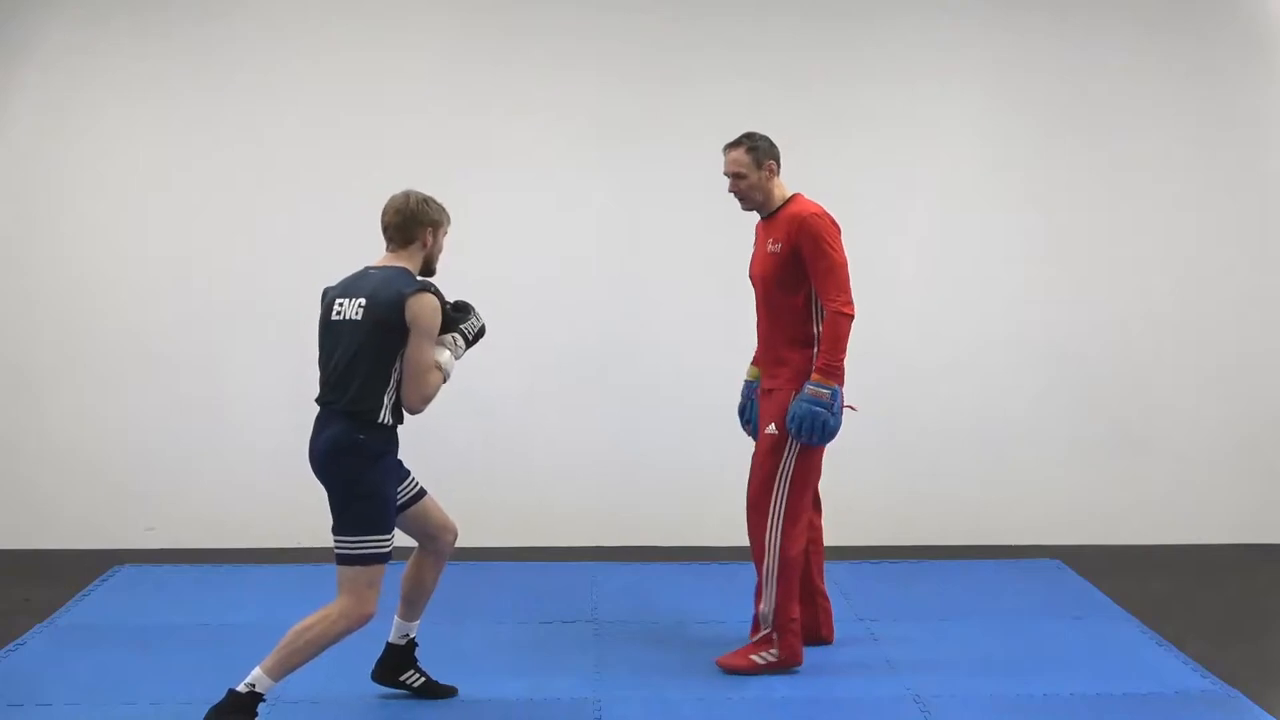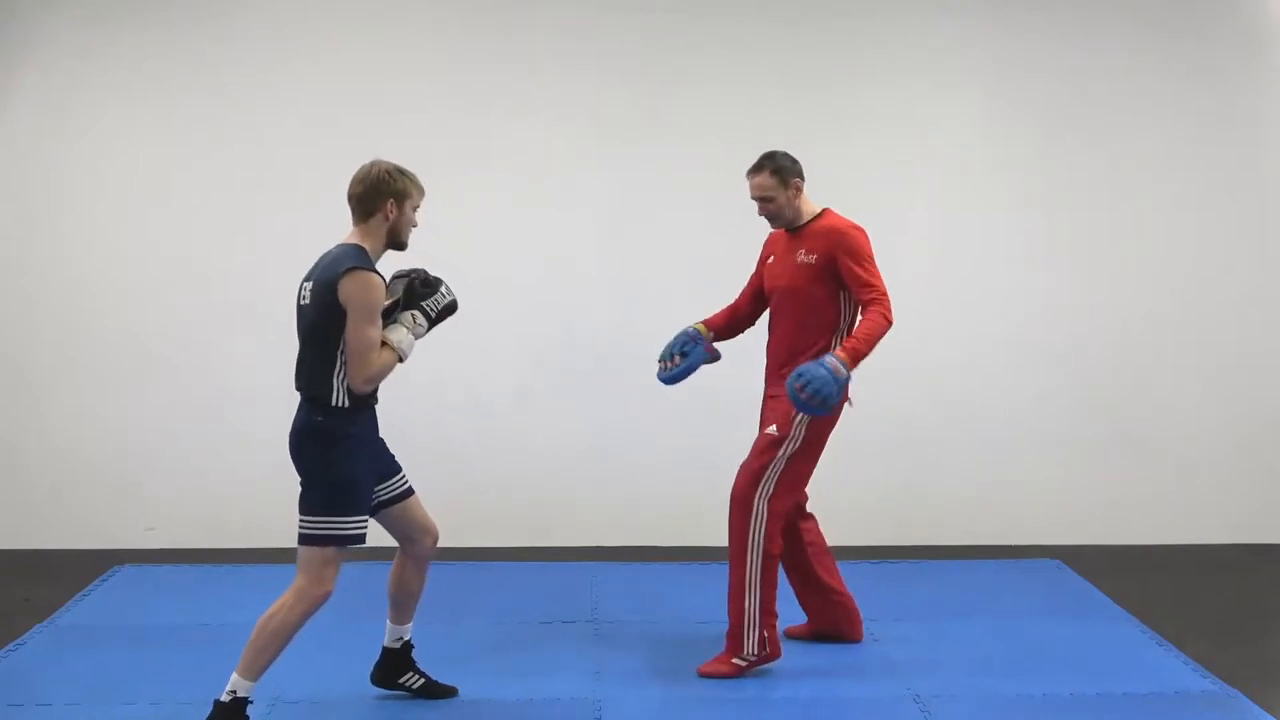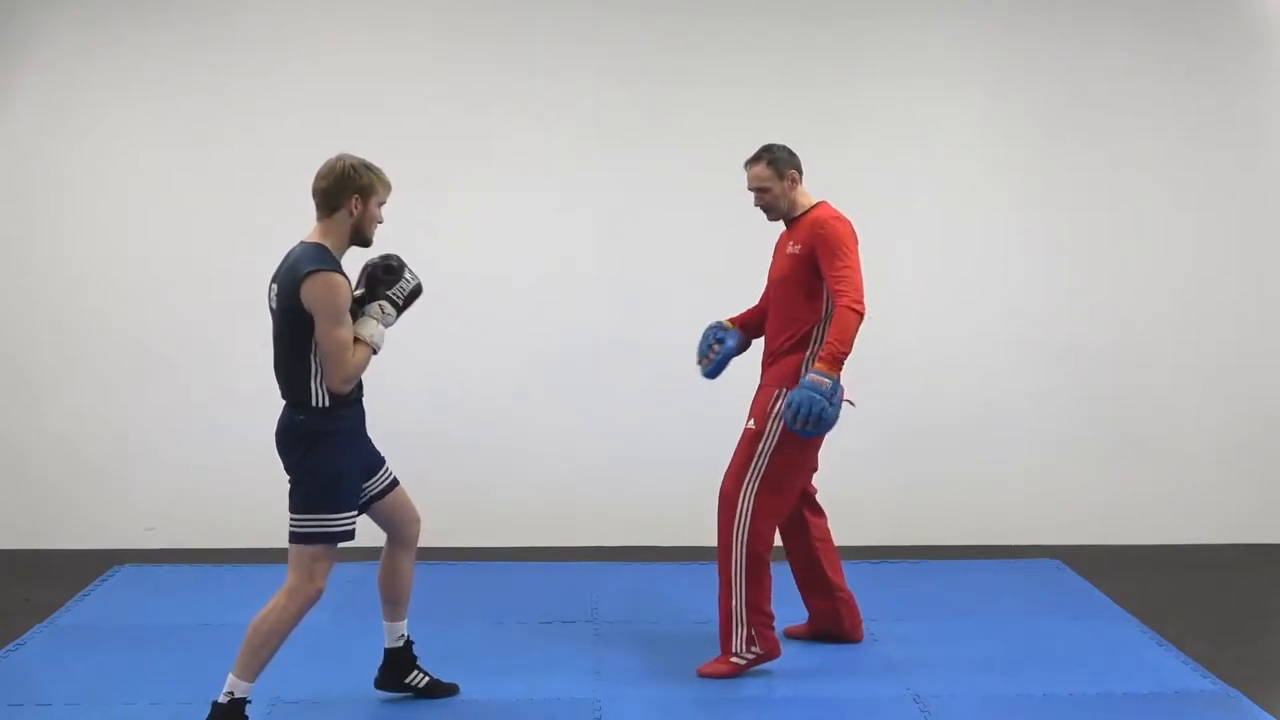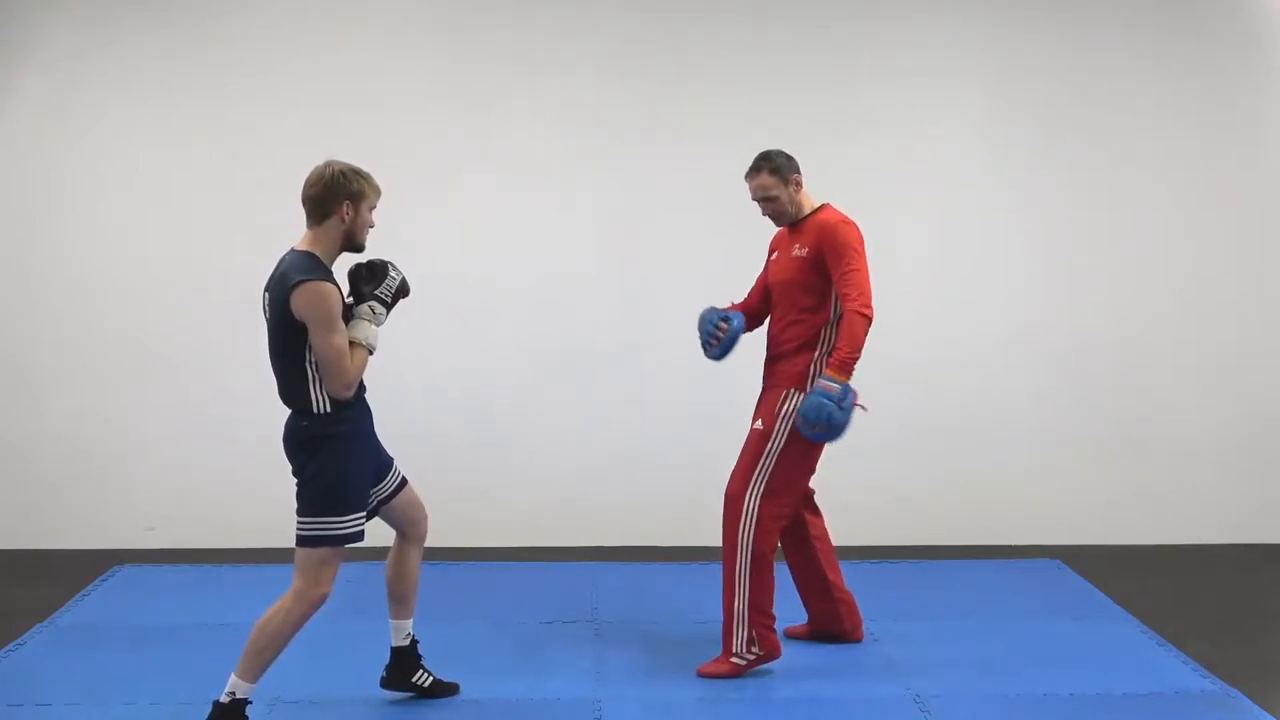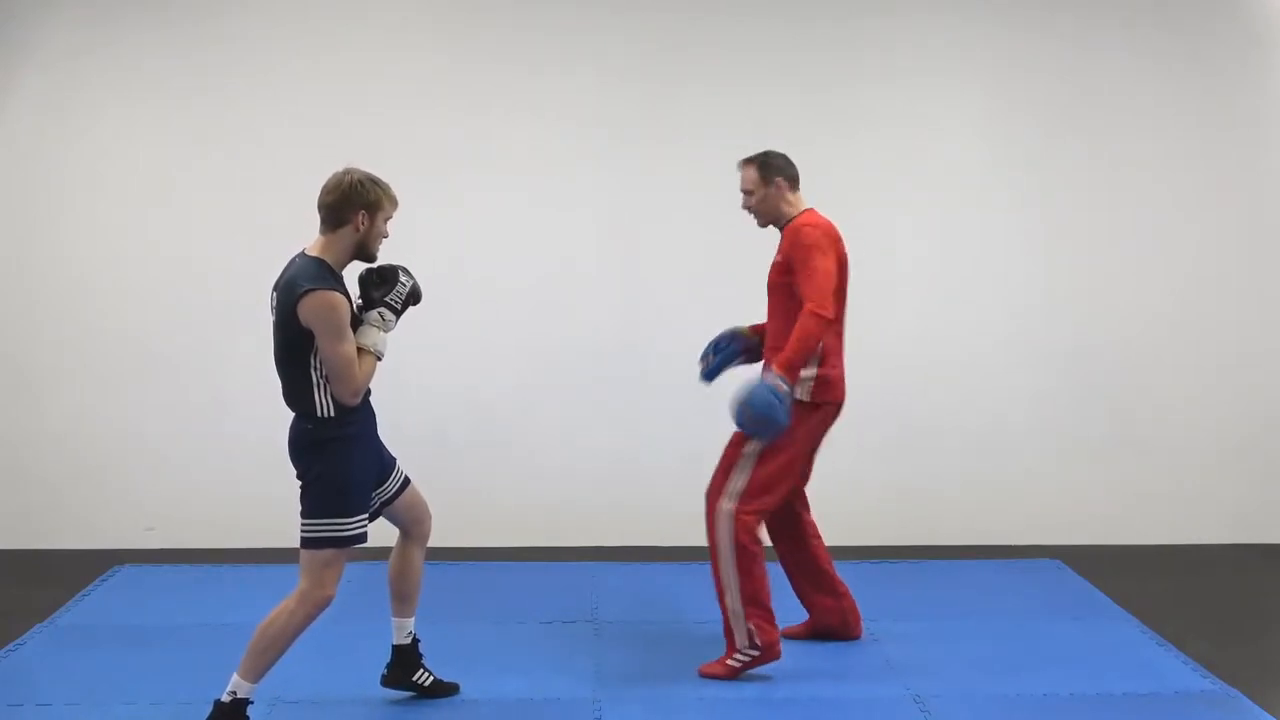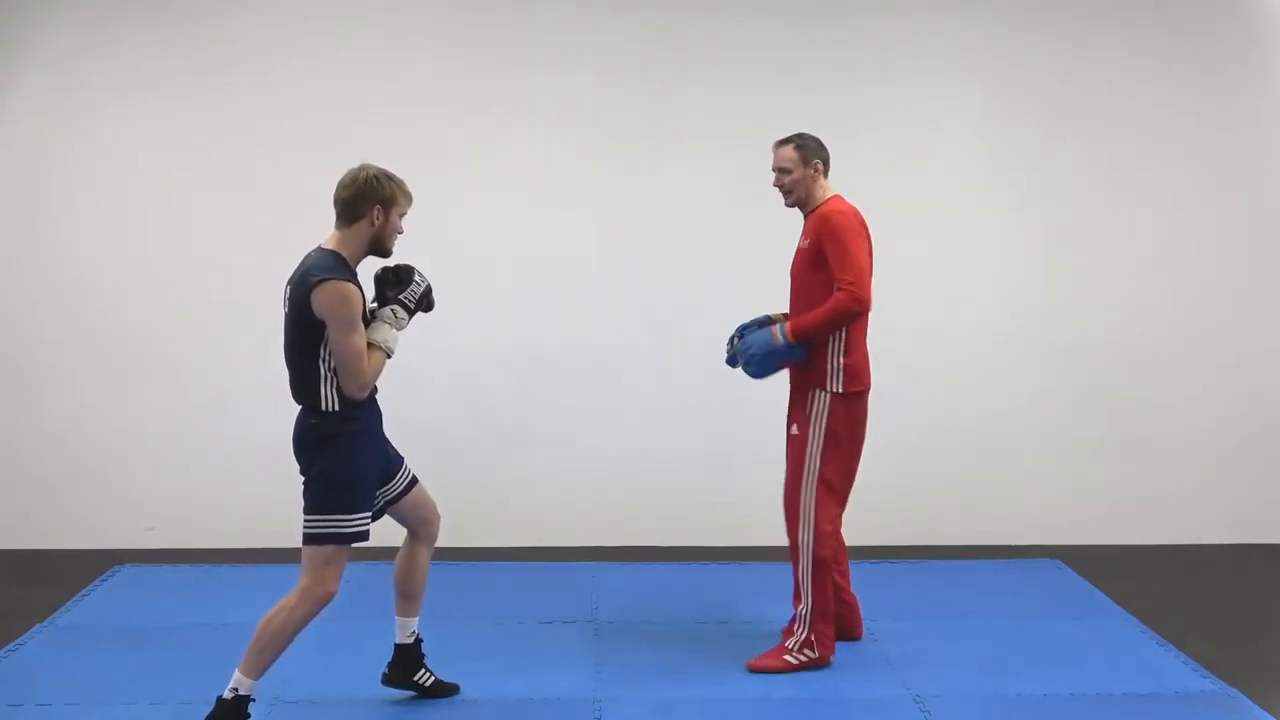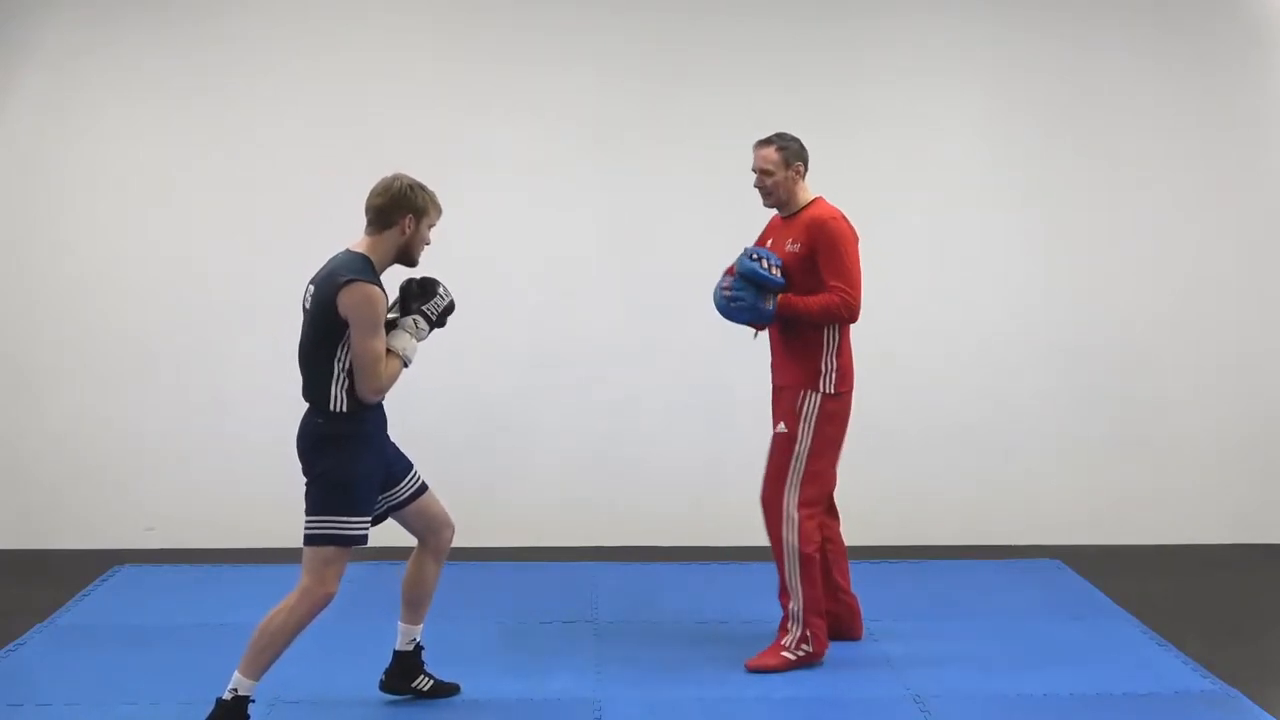
dt=0.7s
person 1, frame 1
left shoulder: (340, 290)
right shoulder: (420, 300)
right elbow: (414, 399)
right wrist: (454, 344)
left hip: (340, 438)
right hip: (360, 449)
left knee: (441, 537)
right knee: (356, 607)
left ankle: (397, 659)
person 1, frame 2
left shoulder: (330, 264)
right shoulder: (362, 277)
right elbow: (363, 376)
left wrist: (392, 312)
right wrist: (413, 322)
left hip: (350, 431)
right hip: (334, 437)
left knee: (421, 538)
right knee: (314, 586)
left ankle: (395, 660)
person 1, frame 3
left shoulder: (301, 261)
right shoulder: (324, 276)
right elbow: (341, 375)
left wrist: (363, 303)
right wrist: (381, 312)
left hip: (337, 429)
right hip: (321, 435)
left knee: (406, 527)
right knee: (306, 584)
left ankle: (397, 662)
person 1, frame 4
left shoulder: (296, 268)
right shoulder: (313, 286)
right elbow: (343, 381)
left wrist: (360, 307)
right wrist: (371, 312)
left hip: (347, 434)
right hip: (328, 441)
left knee: (414, 525)
right knee: (312, 589)
left ankle: (403, 662)
person 1, frame 5
left shoulder: (306, 270)
right shoulder: (322, 294)
right elbow: (350, 387)
left wrist: (370, 310)
right wrist: (380, 319)
left hip: (350, 435)
right hip: (332, 444)
left knee: (417, 523)
right knee: (316, 591)
left ankle: (404, 660)
person 1, frame 6
left shoulder: (322, 267)
right shoulder: (335, 285)
right elbow: (358, 381)
left wrist: (386, 310)
right wrist: (392, 315)
left hip: (357, 431)
right hip: (336, 440)
left knee: (425, 523)
right knee: (318, 586)
left ankle: (406, 660)
person 1, frame 7
left shoulder: (344, 270)
right shoulder: (362, 289)
right elbow: (372, 385)
left wrist: (405, 320)
right wrist: (414, 326)
left hip: (363, 435)
right hip: (340, 442)
left knee: (438, 532)
right knee: (318, 588)
left ankle: (404, 664)
person 2, frame 1
left shoulder: (809, 221)
right shoulder: (765, 226)
left elbow: (839, 307)
left wrist: (823, 383)
right wrist: (755, 375)
left hip: (804, 387)
right hip: (777, 383)
left knee: (773, 506)
right knee: (793, 507)
left ankle: (777, 639)
right ankle: (810, 621)
person 2, frame 2
left shoulder: (841, 236)
right shoulder: (775, 244)
left elbow: (878, 309)
right elbow: (746, 308)
left wrist: (840, 361)
right wrist: (701, 333)
left hip: (813, 393)
right hip: (783, 391)
left knee: (753, 498)
right knee: (784, 506)
left ankle: (753, 642)
right ankle: (835, 617)
person 2, frame 3
left shoulder: (829, 227)
right shoulder: (788, 235)
left elbow: (849, 305)
left wrist: (822, 373)
right wrist: (731, 329)
left hip: (801, 387)
right hip: (782, 383)
left knee: (744, 499)
right knee: (792, 501)
left ankle: (749, 641)
right ankle: (836, 617)
person 2, frame 4
left shoulder: (834, 229)
right shoulder: (783, 240)
left elbow: (858, 308)
right elbow: (758, 304)
left wrist: (835, 376)
right wrist: (727, 319)
left hip: (806, 388)
right hip: (785, 384)
left knee: (750, 502)
right knee: (790, 502)
left ankle: (749, 642)
right ankle: (836, 618)
person 2, frame 5
left shoulder: (810, 234)
right shoulder: (796, 236)
left elbow: (819, 312)
left wrist: (779, 374)
right wrist: (750, 339)
left hip: (800, 392)
right hip: (794, 389)
left knee: (731, 504)
right knee: (782, 506)
left ankle: (751, 640)
right ankle: (835, 615)
person 2, frame 6
left shoulder: (837, 219)
right shoulder: (820, 222)
left elbow: (853, 300)
left wrist: (787, 333)
right wrist: (774, 325)
left hip: (832, 386)
right hip: (817, 383)
left knee: (811, 510)
right knee: (815, 505)
left ankle: (809, 640)
right ankle: (839, 616)
person 2, frame 7
left shoulder: (827, 224)
right shoulder: (775, 227)
left elbow: (845, 304)
right elbow: (746, 290)
left wrist: (774, 304)
right wrist: (742, 278)
left hip: (818, 386)
right hip: (790, 383)
left knee: (789, 504)
right knee: (812, 501)
left ankle: (803, 635)
right ankle: (838, 615)
